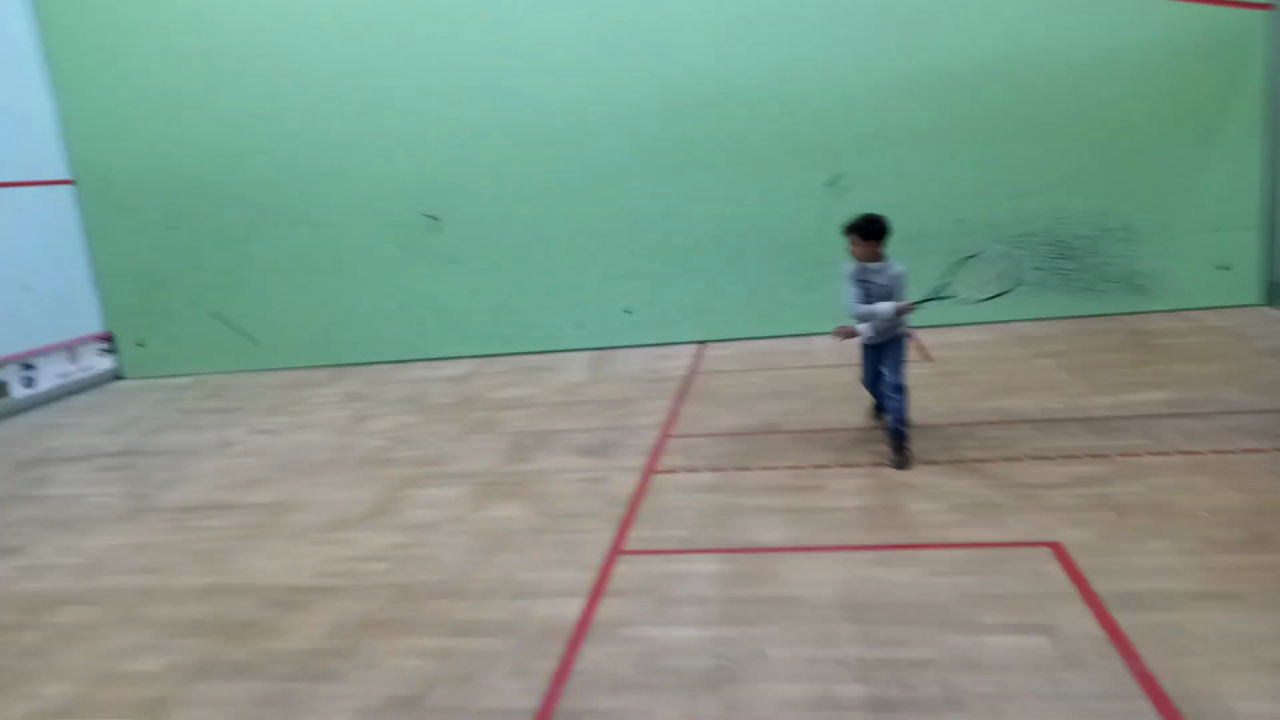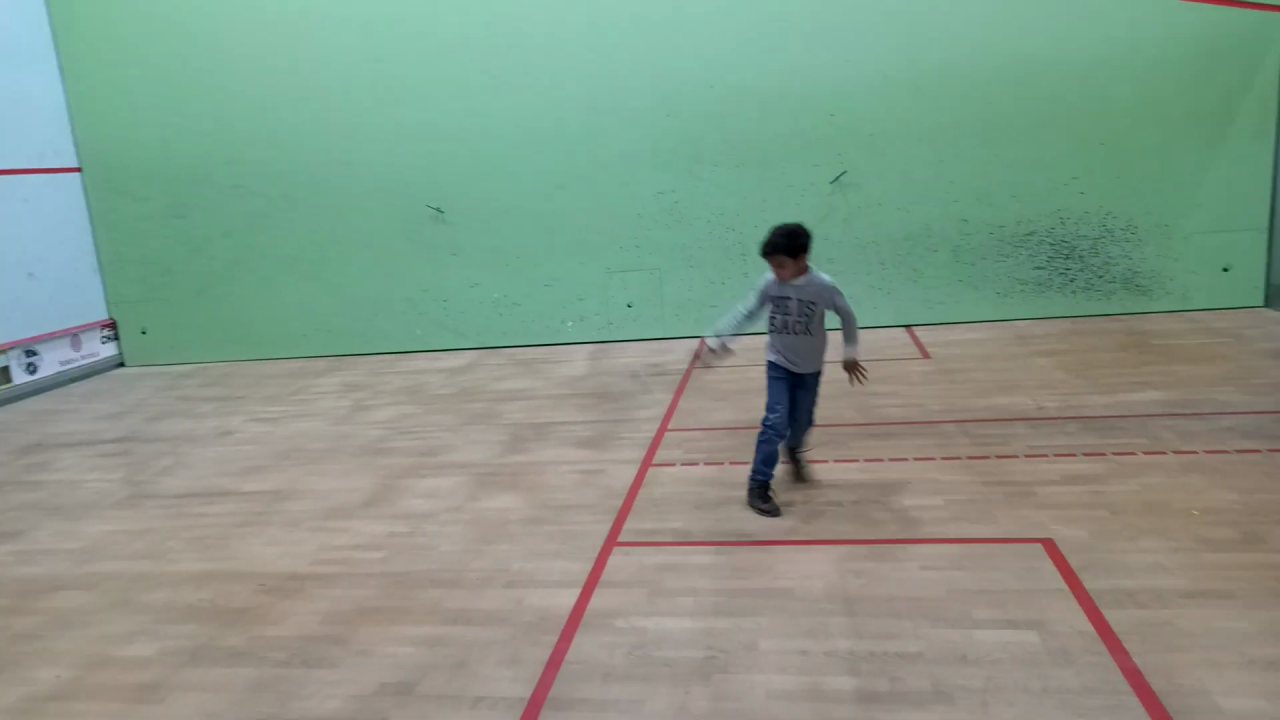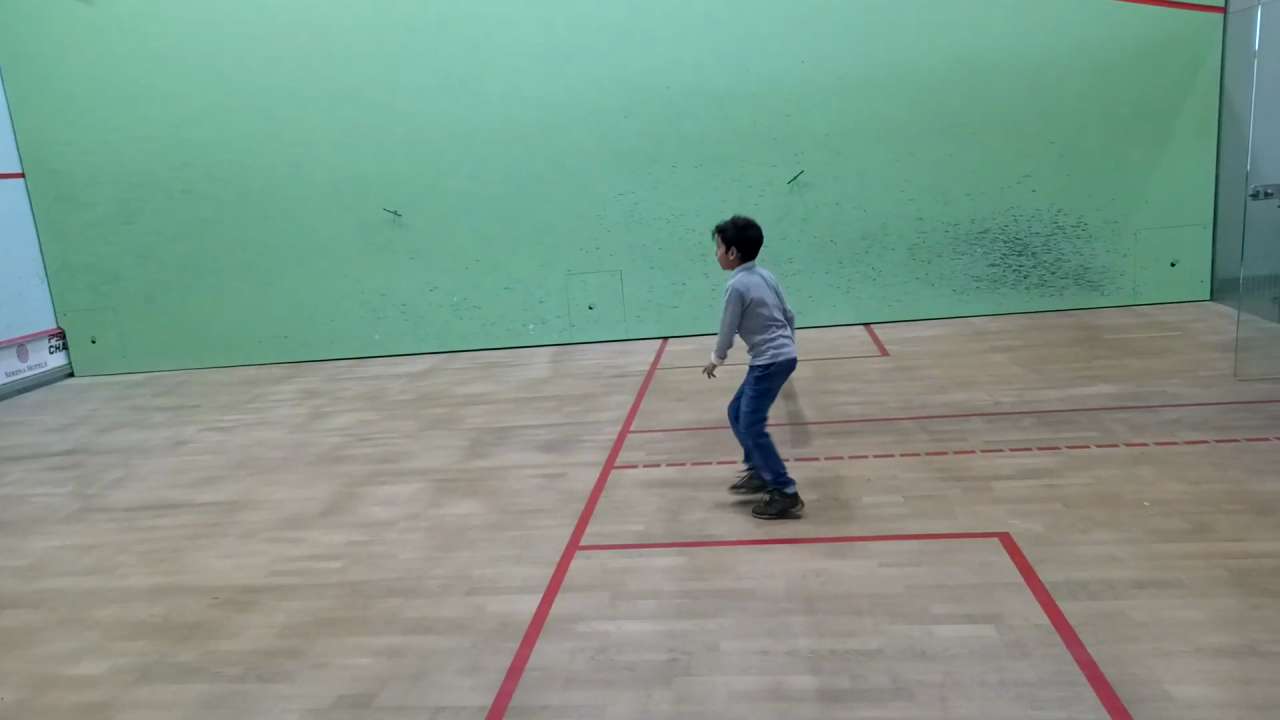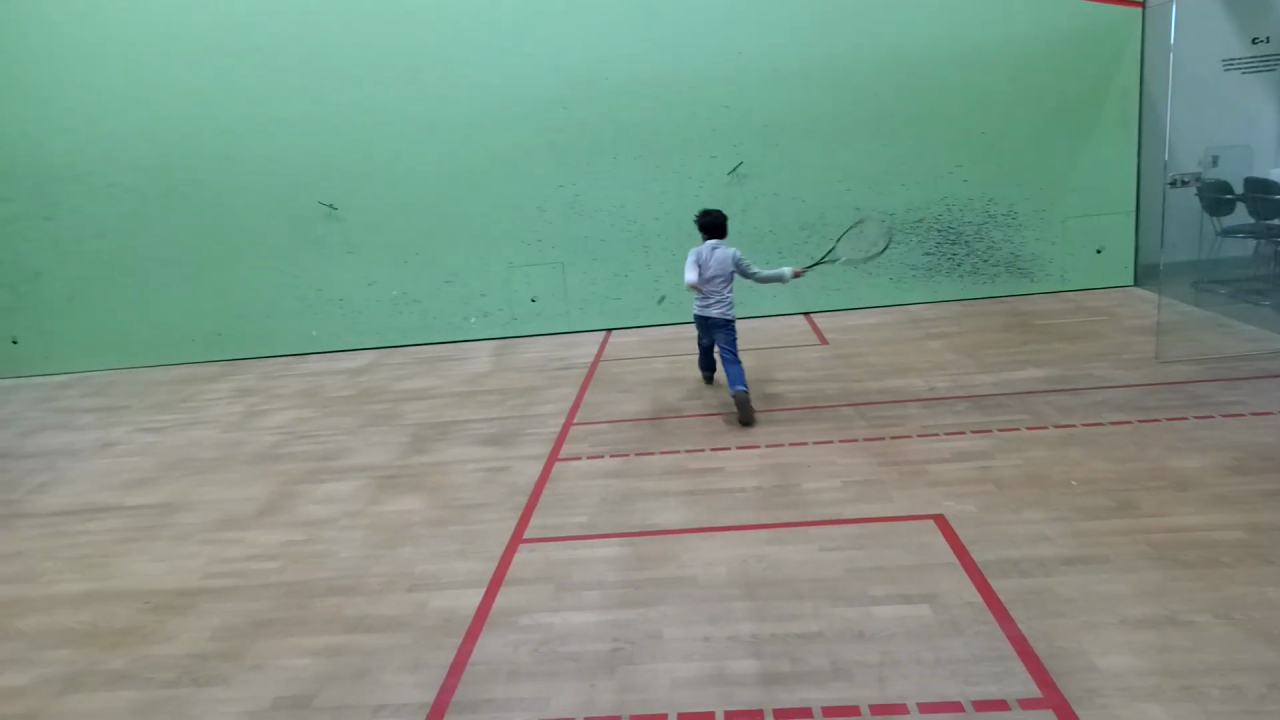
dt=0.7s
person 1, frame 1
left shoulder: (895, 272)
right shoulder: (853, 271)
left elbow: (895, 316)
right elbow: (858, 310)
left wrist: (859, 330)
right wrist: (892, 308)
left hip: (891, 336)
right hip: (869, 337)
left knee: (892, 385)
right knee: (871, 383)
left ankle: (898, 439)
right ankle: (883, 405)
person 1, frame 2
left shoulder: (824, 286)
right shoulder: (771, 283)
left elbow: (847, 316)
right elbow: (748, 311)
left wrist: (850, 355)
right wrist: (718, 338)
left hip: (811, 368)
right hip: (780, 364)
left knee: (802, 422)
right knee: (776, 423)
left ankle: (793, 454)
right ankle: (758, 486)
person 1, frame 3
left shoulder: (737, 286)
right shoulder: (763, 276)
left elbow: (727, 331)
right elbow: (788, 314)
left wrist: (716, 359)
right wrist: (787, 343)
left hip: (770, 362)
right hip: (779, 357)
left knee: (751, 427)
right knee: (737, 413)
left ankle: (784, 493)
right ankle: (758, 472)
person 1, frame 4
left shoulder: (696, 253)
right shoulder: (733, 254)
left elbow: (691, 274)
right elbow: (757, 275)
left wrist: (693, 282)
right wrist: (788, 273)
left hip: (702, 314)
right hip: (724, 315)
left knee: (705, 345)
right knee: (729, 357)
left ankle: (708, 372)
right ankle: (739, 392)
